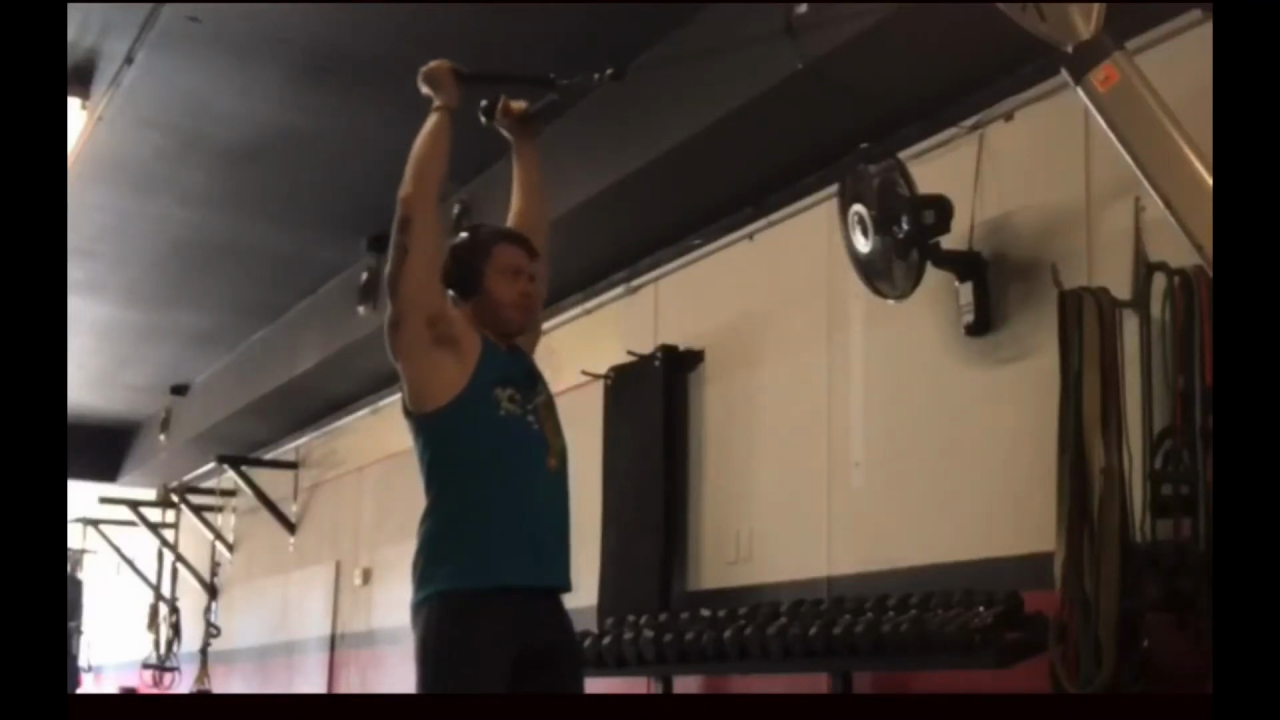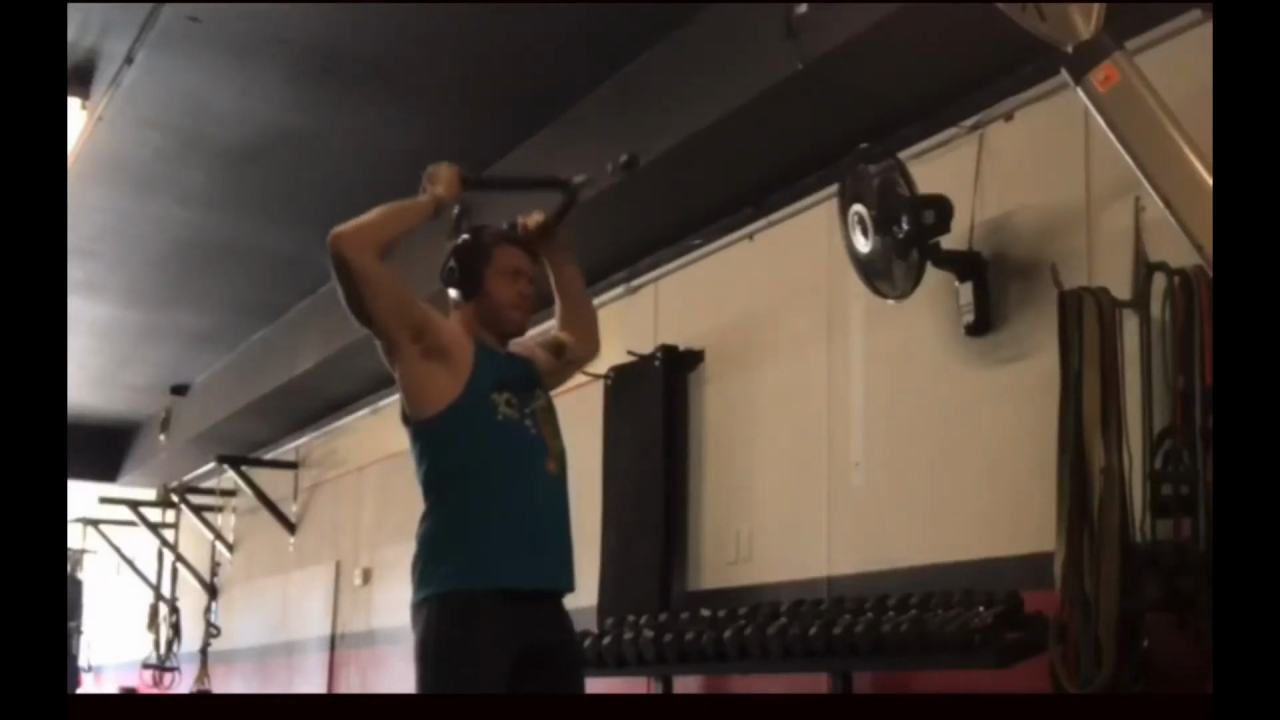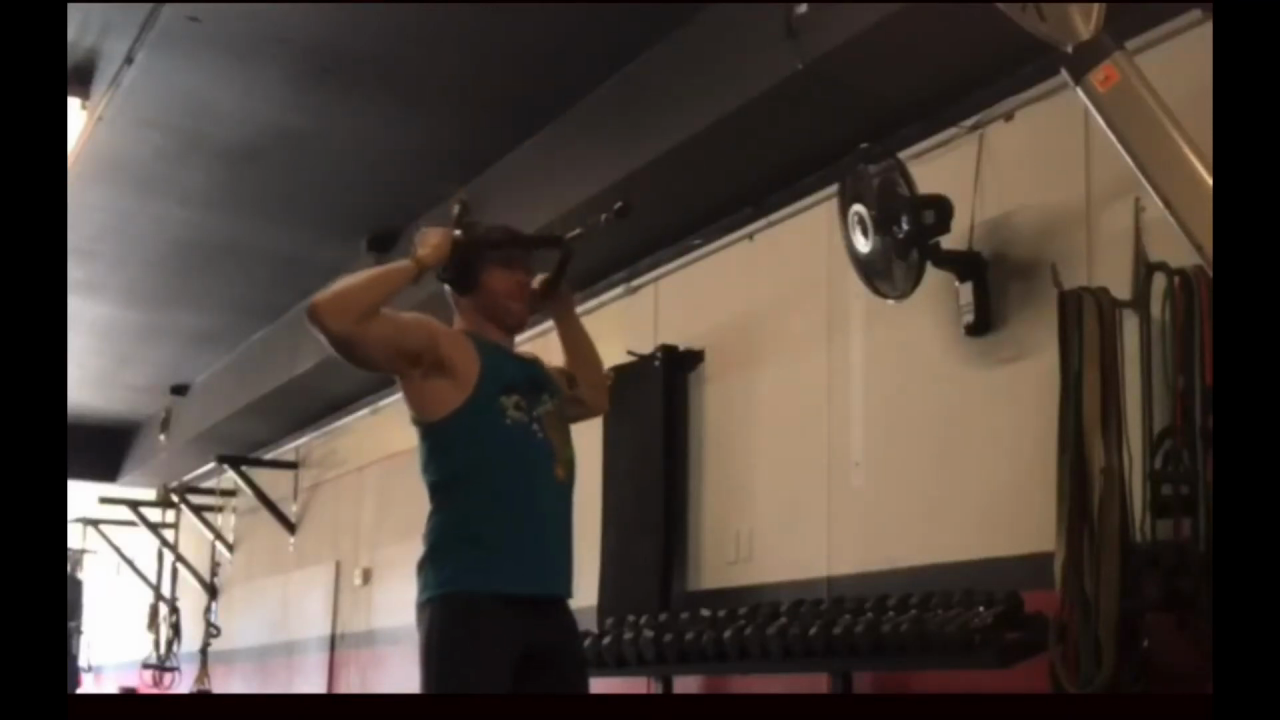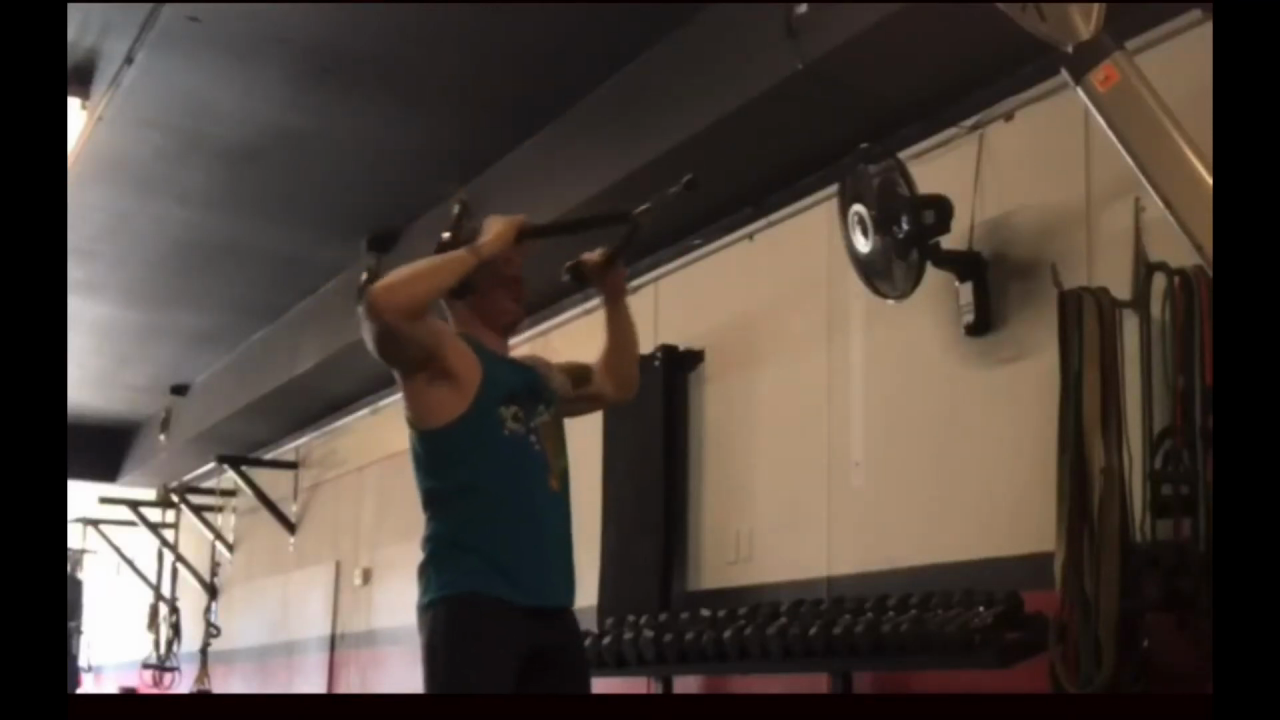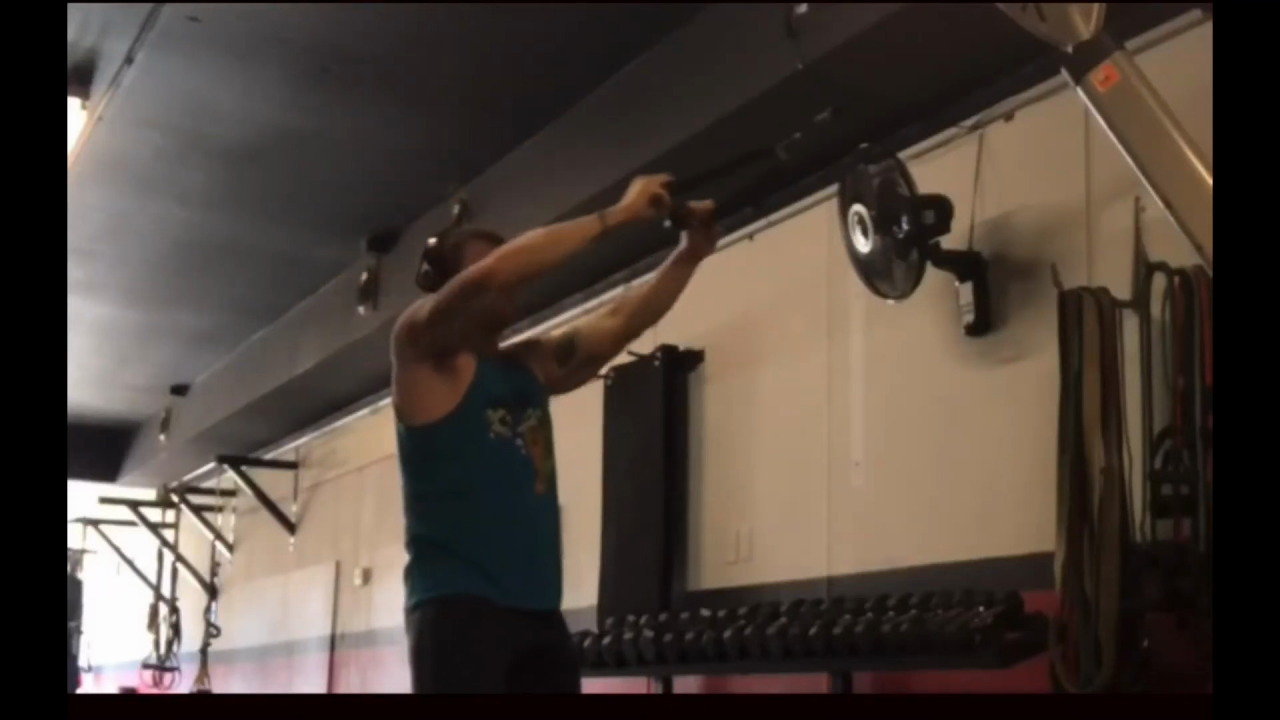
dt=0.4s
person 1, frame 1
left shoulder: (517, 353)
right shoulder: (436, 341)
left elbow: (531, 237)
right elbow: (415, 209)
left wrist: (523, 142)
right wrist: (443, 109)
left hip: (540, 602)
right hip: (465, 600)
person 1, frame 2
left shoulder: (529, 365)
right shoulder: (433, 347)
left elbow: (583, 337)
right elbow: (349, 248)
left wrist: (553, 249)
right wrist: (435, 199)
left hip: (541, 605)
right hip: (465, 602)
person 1, frame 3
left shoulder: (538, 374)
right shoulder: (438, 348)
left elbow: (594, 396)
right elbow: (329, 313)
left wrist: (561, 309)
right wrist: (421, 262)
left hip: (546, 605)
right hip: (470, 603)
person 1, frame 4
left shoulder: (537, 374)
right shoulder: (439, 357)
left elbow: (620, 382)
right elbow: (382, 304)
left wrist: (613, 293)
right wrist: (481, 247)
left hip: (549, 609)
right hip: (472, 604)
person 1, frame 5
left shoulder: (530, 365)
right shoulder: (430, 350)
left elbow: (621, 320)
right elbow: (492, 273)
left wrist: (691, 249)
right wrist: (616, 214)
left hip: (537, 611)
right hip: (458, 606)
